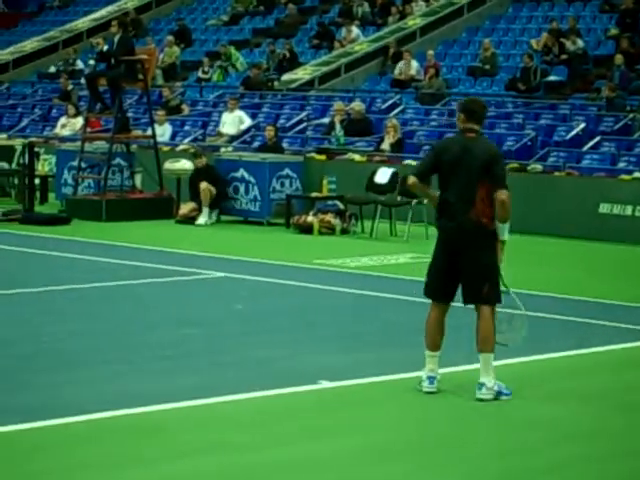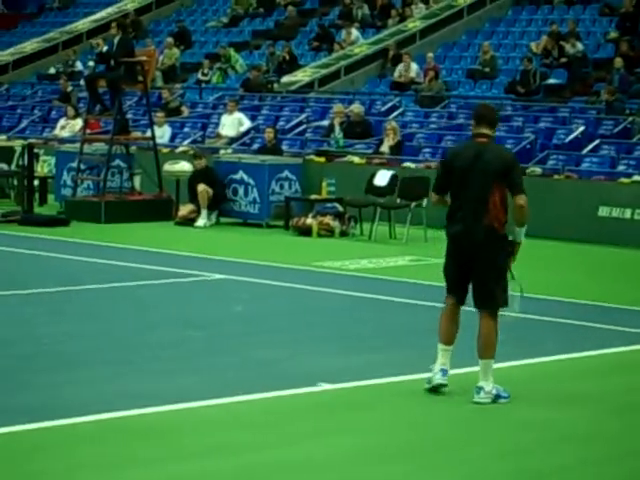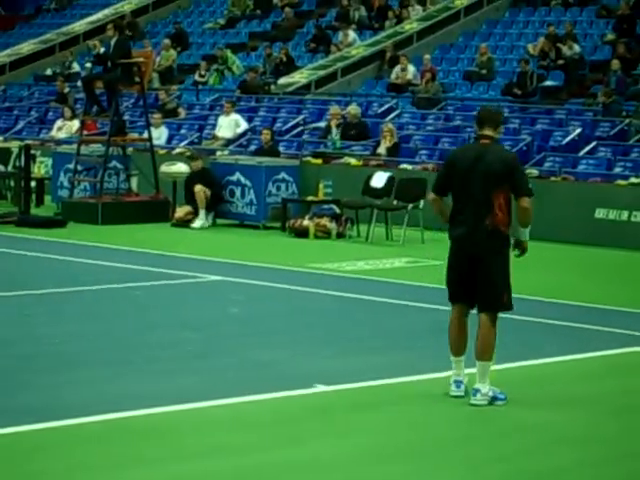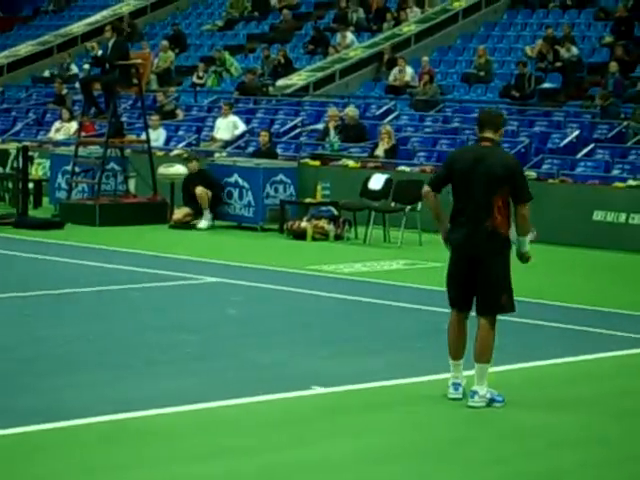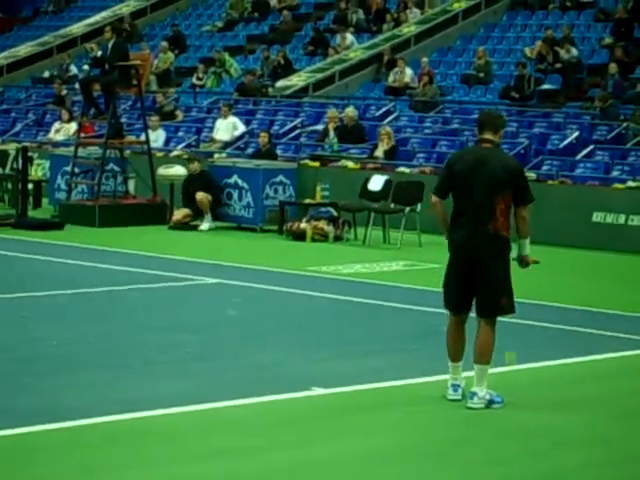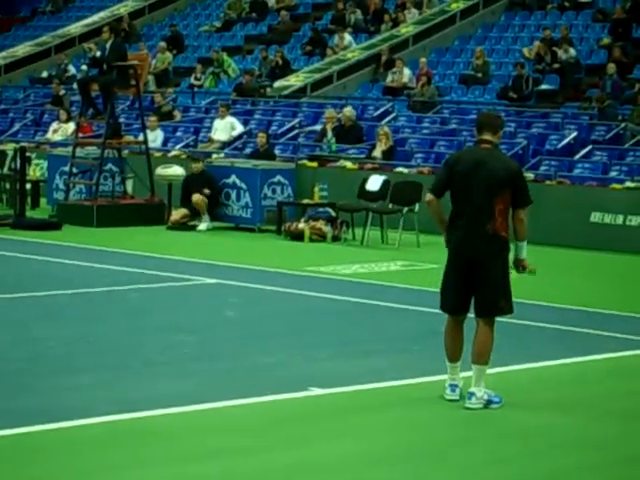
dt=0.2s
person 1, frame 1
left shoulder: (443, 147)
right shoulder: (492, 152)
left elbow: (413, 183)
right elbow: (502, 197)
right wrist: (502, 235)
left hip: (448, 234)
right hip: (479, 235)
left knee: (438, 304)
right knee: (485, 307)
left ankle: (430, 374)
right ankle: (487, 380)
person 1, frame 2
left shoulder: (453, 154)
right shoulder: (505, 157)
left elbow: (436, 197)
right elbow: (520, 202)
right wrist: (518, 237)
left hip: (458, 237)
right hip: (490, 239)
left knee: (452, 301)
right knee: (487, 311)
left ankle: (441, 367)
right ankle: (485, 385)
person 1, frame 3
left shoulder: (457, 156)
right shoulder: (508, 159)
left elbow: (434, 197)
right elbow: (524, 204)
right wrist: (523, 236)
left hip: (461, 240)
right hip: (492, 242)
left knee: (459, 308)
right knee: (488, 313)
left ankle: (457, 378)
right ankle: (481, 387)
person 1, frame 4
left shoulder: (457, 157)
right shoulder: (510, 163)
left elbow: (428, 191)
right elbow: (522, 211)
left wrist: (443, 226)
right wrist: (524, 245)
left hip: (461, 243)
right hip: (493, 246)
left knee: (458, 313)
right knee: (487, 317)
left ankle: (456, 381)
right ankle: (479, 389)
person 1, frame 5
left shoulder: (457, 159)
right shoulder: (511, 166)
left elbow: (436, 201)
right elbow: (522, 214)
left wrist: (448, 235)
right wrist: (524, 250)
left hip: (461, 246)
right hip: (493, 248)
left knee: (457, 315)
right knee: (486, 319)
left ankle: (455, 382)
right ankle: (478, 391)
person 1, frame 6
left shoulder: (456, 160)
right shoulder: (510, 167)
left elbow: (431, 198)
right elbow: (520, 216)
left wrist: (446, 230)
right wrist: (521, 253)
left hip: (459, 247)
right hip: (492, 249)
left knee: (455, 315)
right knee: (485, 319)
left ankle: (452, 382)
right ankle: (476, 391)
